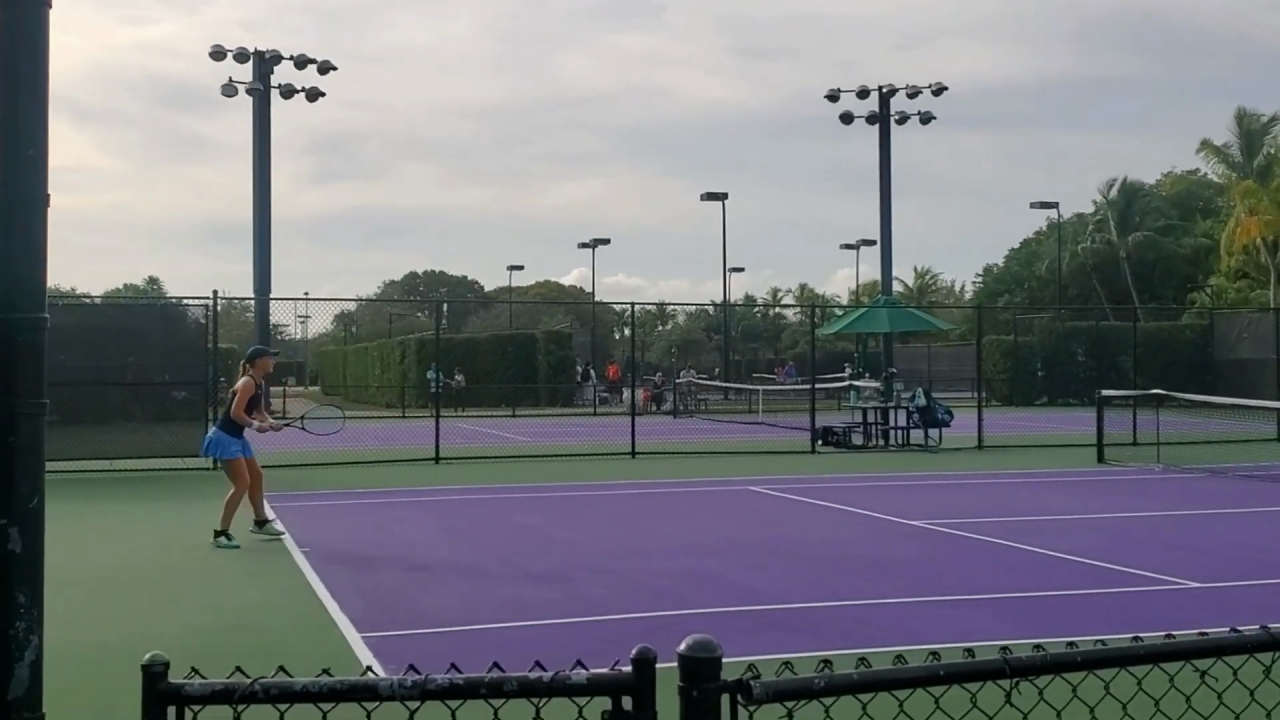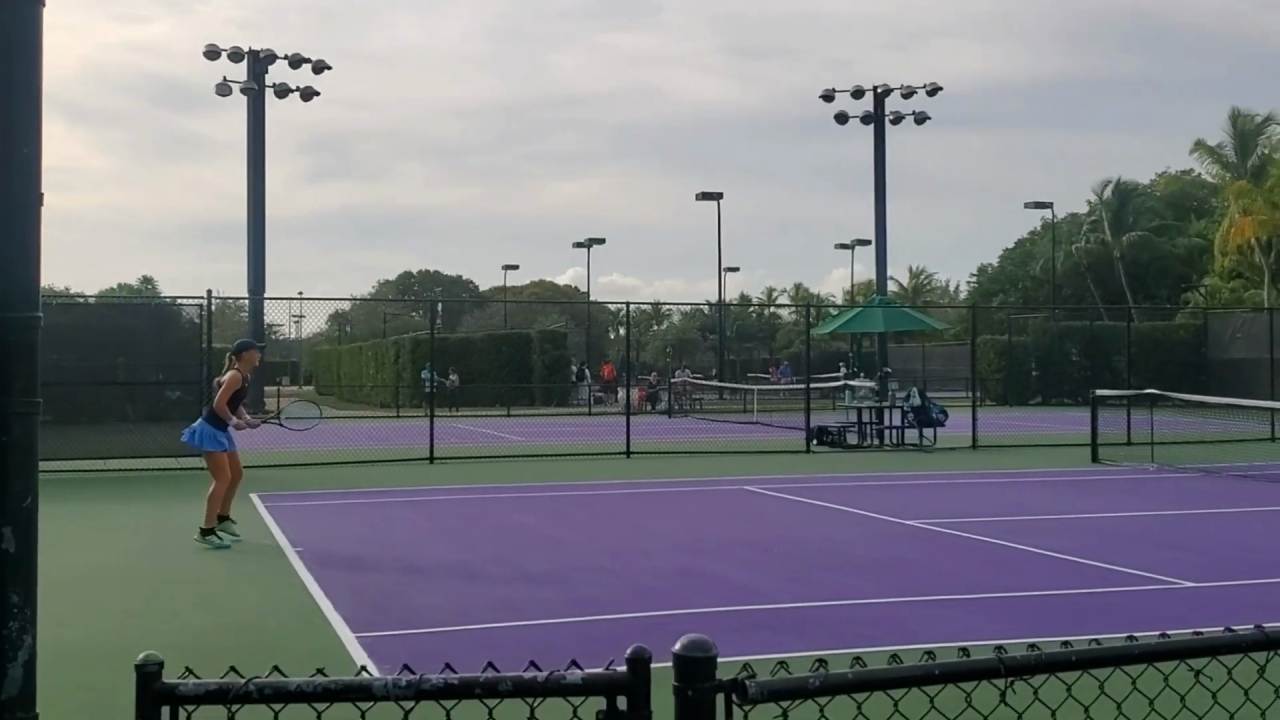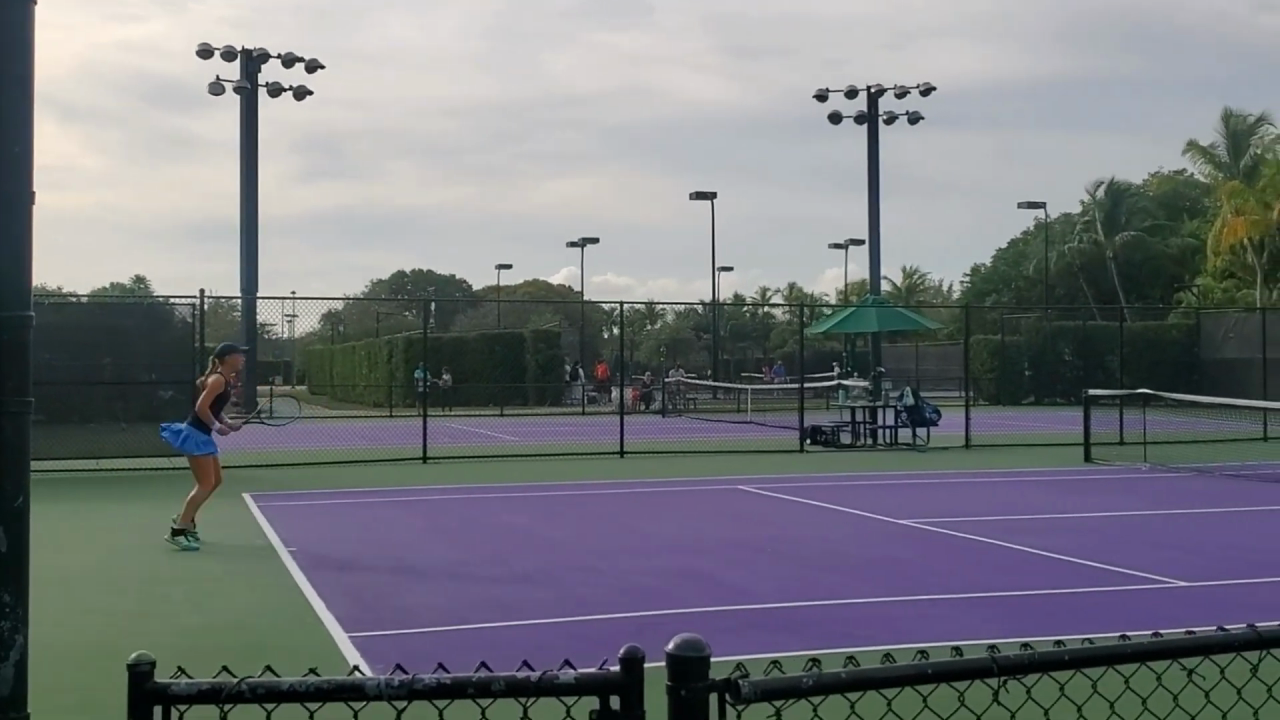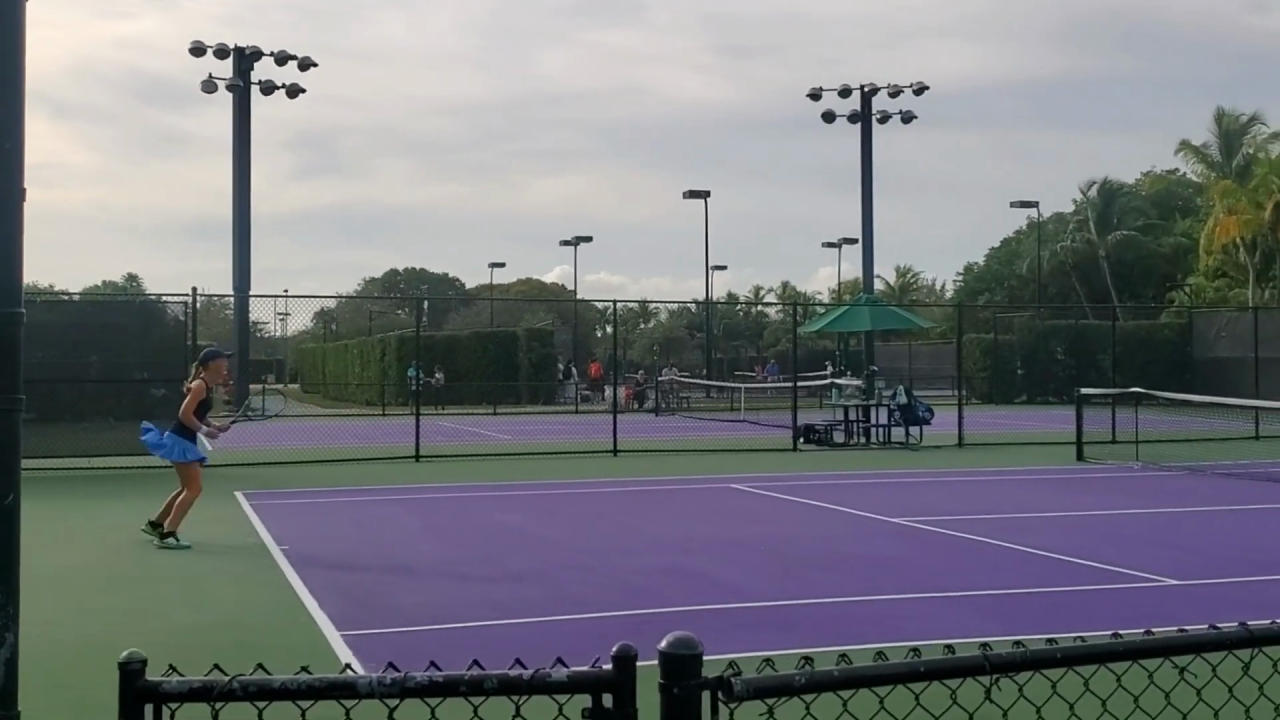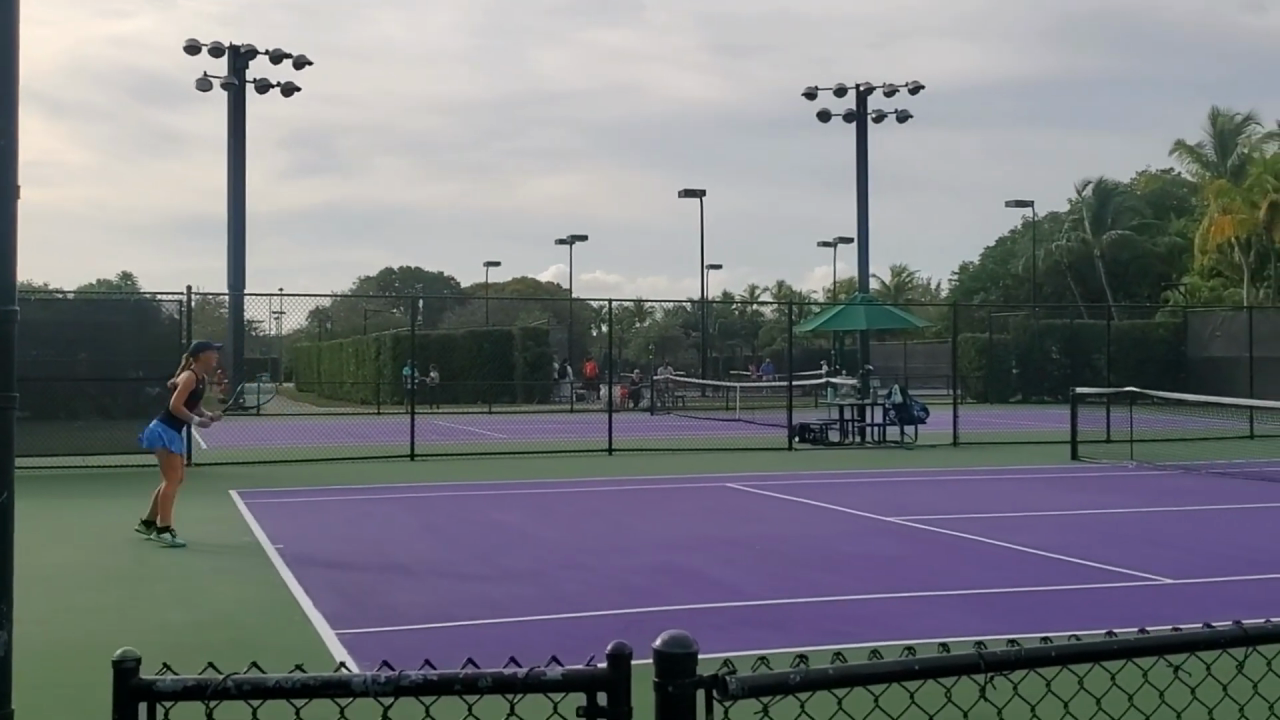
dt=0.1s
person 1, frame 1
left shoulder: (259, 383)
right shoulder: (247, 383)
left elbow: (259, 409)
right elbow: (235, 413)
left wrist: (268, 422)
right wrist: (255, 425)
left hip: (236, 438)
right hip: (225, 438)
left knee: (256, 477)
right knee: (242, 484)
left ankle: (261, 522)
right ankle: (221, 533)
person 1, frame 2
left shoulder: (244, 376)
right shoulder: (235, 376)
right elbow: (218, 404)
left wrist: (246, 419)
right wrist: (234, 422)
left hip: (218, 431)
right hip: (210, 431)
left knee: (236, 474)
right knee: (223, 479)
left ankle: (223, 518)
right ankle: (208, 530)
person 1, frame 3
left shoulder: (227, 380)
right shoulder: (218, 380)
right elbow: (201, 408)
left wrist: (227, 423)
right wrist: (217, 427)
left hip: (202, 435)
right hip: (195, 435)
left knee: (215, 480)
right knee: (206, 483)
left ankle: (184, 519)
right ankle: (178, 531)
person 1, frame 4
left shoulder: (210, 386)
right shoulder: (199, 386)
right elbow: (185, 415)
left wrist: (213, 426)
right wrist: (205, 430)
left hip: (184, 441)
right hip: (177, 441)
left knee: (189, 488)
right knee: (194, 488)
left ankle: (155, 524)
right ankle: (167, 534)
person 1, frame 5
left shoulder: (202, 378)
right shoulder: (189, 377)
right elbow: (174, 406)
left wrist: (207, 416)
right wrist: (197, 421)
left hip: (172, 432)
right hip: (164, 431)
left knee: (174, 480)
right knee: (173, 480)
left ankle: (148, 523)
right ankle: (163, 529)
